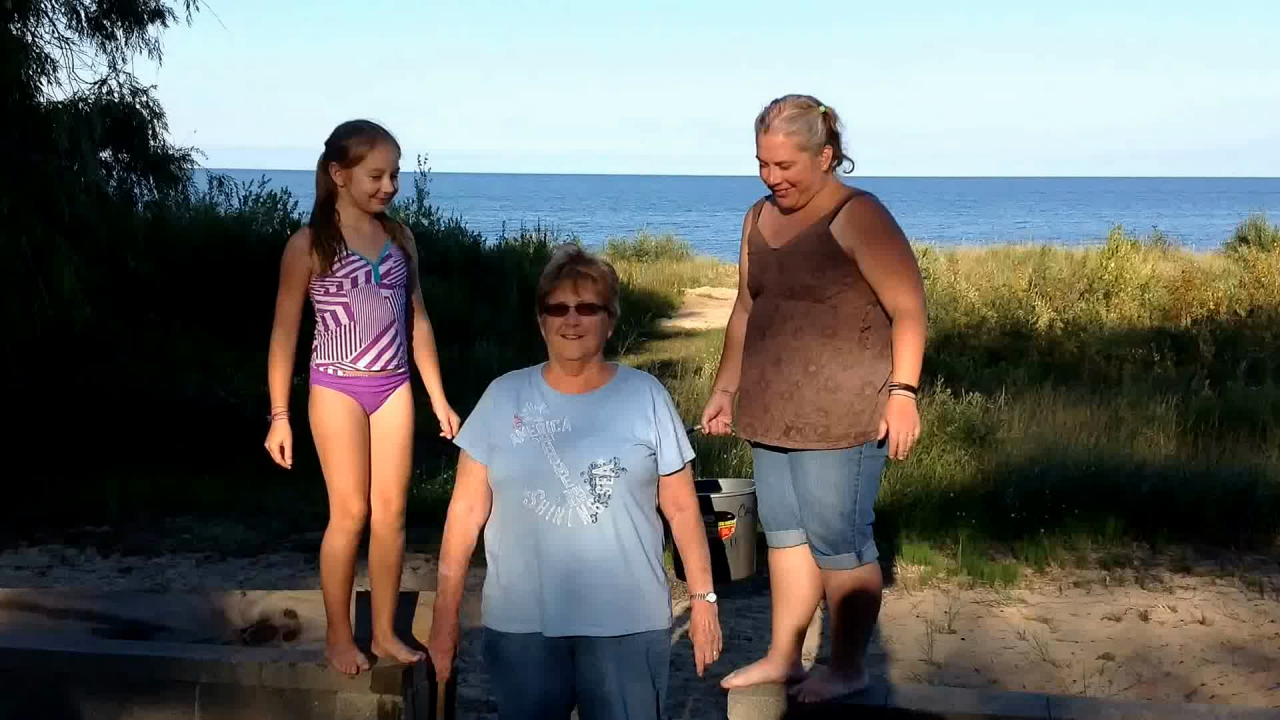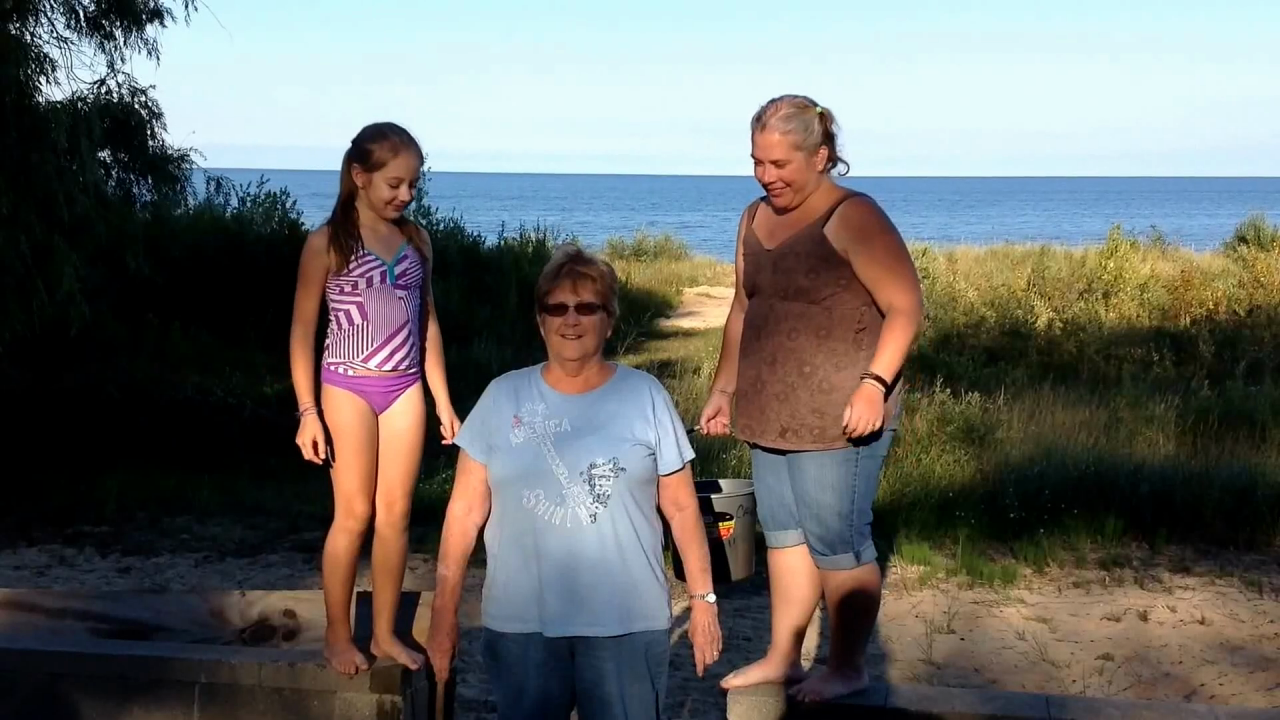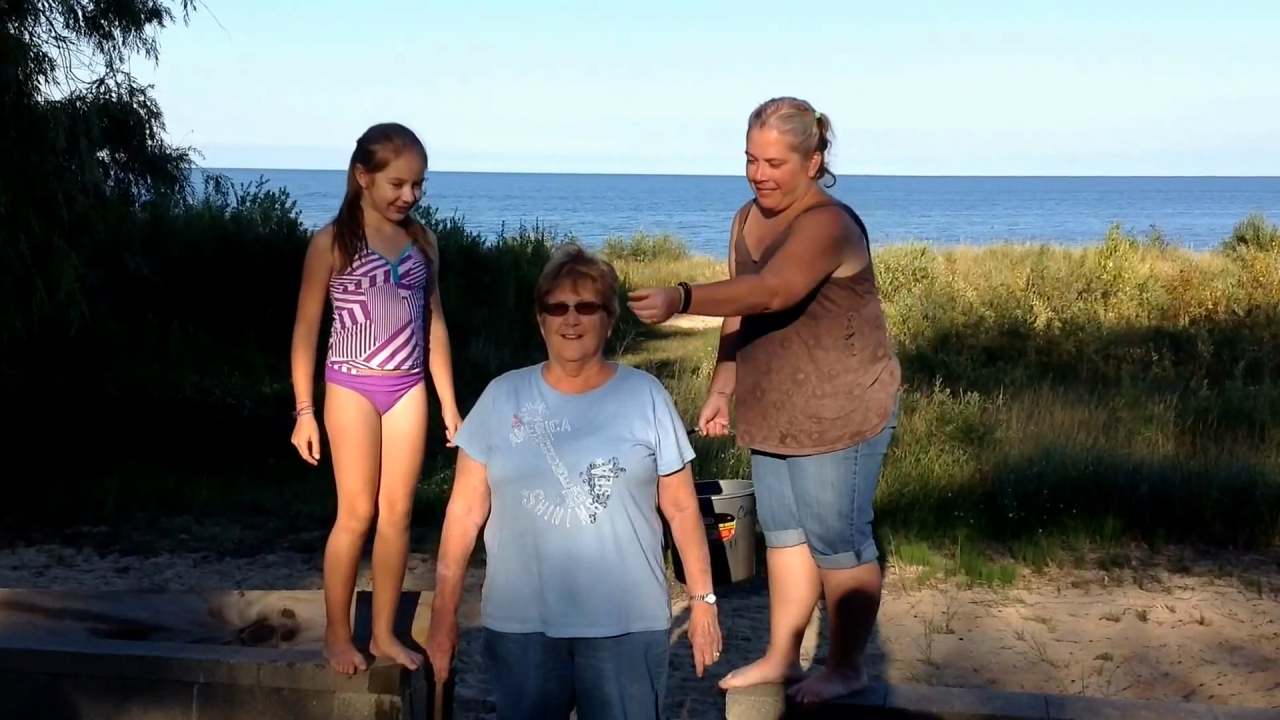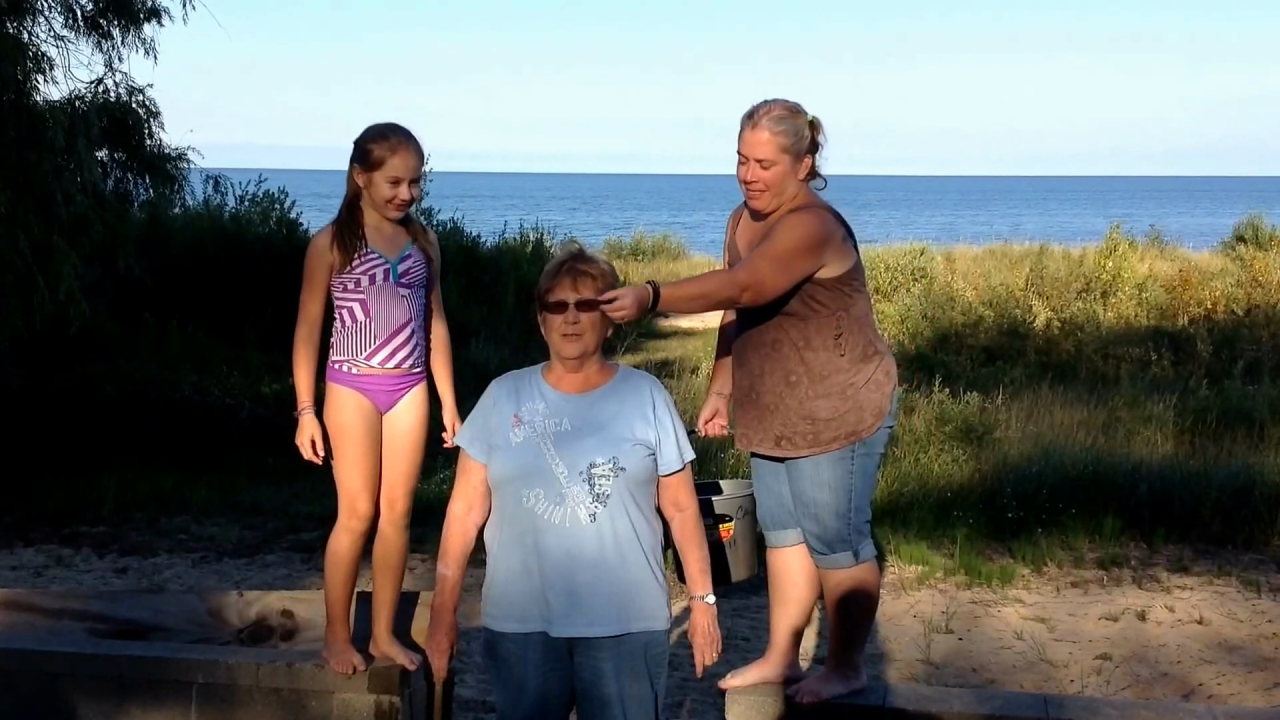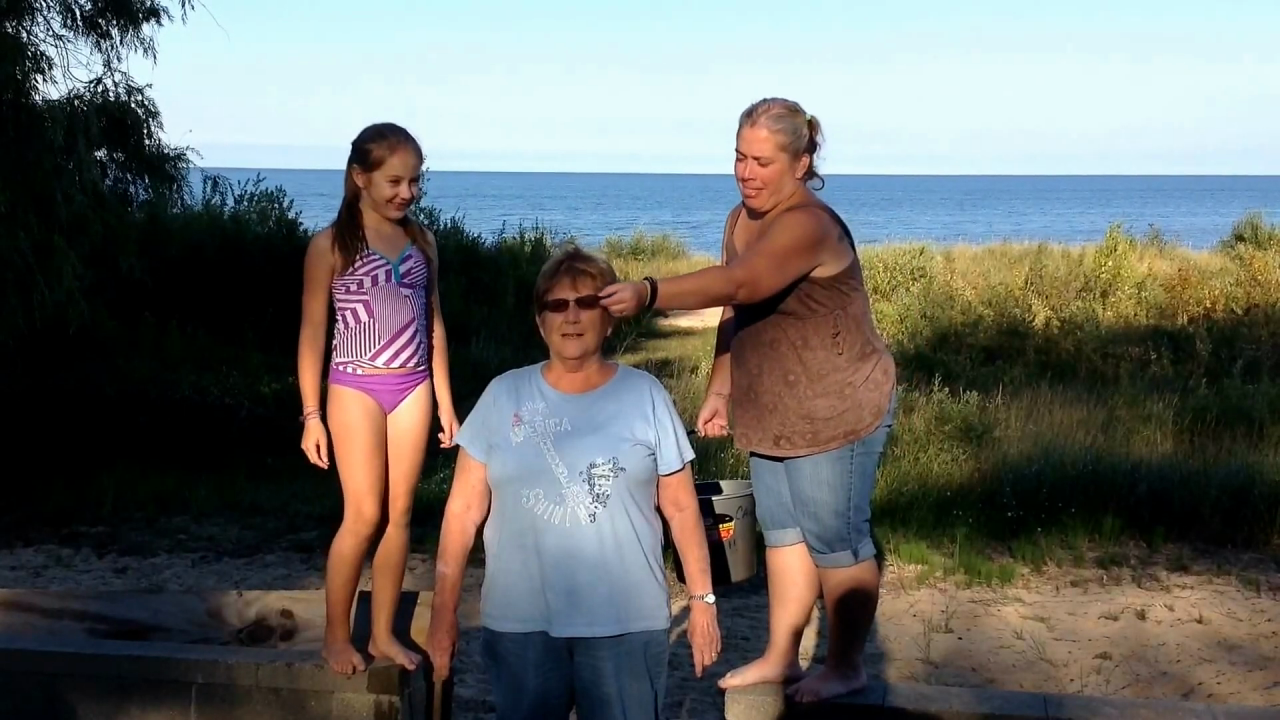
dt=0.5s
person 1, frame 1
left shoulder: (859, 217)
right shoulder: (759, 218)
left elbow: (908, 308)
left wrist: (902, 391)
right wrist: (725, 388)
left hip: (840, 414)
right hip: (775, 411)
left knee: (839, 541)
right knee: (784, 532)
left ankle: (848, 666)
right ankle: (782, 657)
person 1, frame 2
left shoulder: (854, 217)
right shoulder: (755, 218)
left elbow: (904, 307)
left wrist: (875, 383)
right wrist: (723, 389)
left hip: (837, 414)
right hip: (772, 412)
left knee: (837, 541)
right knee: (783, 532)
left ankle: (848, 667)
right ankle: (781, 658)
person 1, frame 3
left shoulder: (828, 224)
right shoulder: (748, 220)
left elbow: (769, 293)
left wrist: (680, 298)
right wrist: (721, 389)
left hip: (840, 413)
right hip: (776, 413)
left knee: (837, 540)
right knee: (783, 532)
left ankle: (846, 666)
right ankle: (781, 657)
person 1, frame 4
left shoulder: (813, 226)
right shoulder: (742, 220)
left elbow: (740, 287)
left wrist: (650, 298)
right wrist: (721, 390)
left hip: (837, 412)
right hip: (774, 412)
left knee: (835, 540)
right knee: (783, 532)
left ankle: (846, 666)
right ankle: (780, 656)
person 1, frame 5
left shoulder: (810, 225)
right shoulder: (741, 220)
left elbow: (738, 284)
left wrist: (647, 293)
right wrist: (720, 390)
left hip: (836, 411)
right hip: (774, 413)
left knee: (835, 539)
right knee: (783, 532)
left ankle: (846, 666)
right ankle: (780, 656)
person 2, frame 1
left shoulder: (399, 237)
right shoulder: (309, 244)
left elbow: (417, 319)
right elbow: (284, 331)
left wrist: (439, 397)
right wrist: (280, 415)
left hip: (394, 388)
right hip: (338, 390)
left knee: (392, 511)
right knee: (350, 513)
left ankle: (384, 631)
right ankle: (338, 635)
person 2, frame 2
left shoulder: (416, 240)
right shoulder: (327, 242)
right elbow: (302, 329)
left wrist: (443, 400)
right wrist: (307, 411)
left hip: (404, 390)
right hip: (348, 389)
left knee: (396, 513)
right knee: (353, 514)
left ankle: (385, 633)
right ankle: (337, 635)
person 2, frame 3
left shoulder: (422, 241)
right shoulder: (332, 242)
right elbow: (306, 328)
left wrist: (449, 401)
right wrist: (304, 410)
left hip: (409, 390)
right hip: (352, 388)
left knee: (398, 512)
right knee: (357, 513)
left ankle: (384, 633)
right ankle: (337, 635)
person 2, frame 4
left shoulder: (423, 241)
right shoulder: (332, 242)
left elbow: (436, 322)
right elbow: (308, 328)
left wrist: (449, 401)
right wrist: (305, 410)
left hip: (409, 389)
right hip: (353, 388)
left knee: (398, 512)
right knee: (356, 513)
left ankle: (383, 633)
right ankle: (336, 635)
person 2, frame 5
left shoulder: (422, 241)
right shoulder: (331, 245)
right elbow: (312, 332)
left wrist: (445, 400)
right wrist: (311, 415)
left hip: (413, 389)
right hip: (356, 389)
left knee: (400, 513)
right knee: (364, 515)
left ankle: (383, 633)
right ankle: (336, 634)
person 3, frame 1
left shoulder: (646, 396)
right shoulder: (503, 397)
left elbow: (681, 508)
right elbow: (466, 511)
left wrist: (702, 598)
right wrist: (446, 613)
left hip: (627, 623)
right hip: (520, 623)
person 3, frame 2
left shoulder: (645, 396)
right shoulder: (502, 397)
left elbow: (680, 507)
right elbow: (465, 511)
left wrist: (702, 598)
right wrist: (444, 612)
left hip: (628, 623)
right hip: (520, 624)
person 3, frame 3
left shoulder: (646, 396)
right shoulder: (502, 397)
left elbow: (681, 508)
right elbow: (465, 511)
left wrist: (702, 599)
right wrist: (444, 612)
left hip: (627, 624)
right hip: (520, 624)
person 3, frame 4
left shoulder: (646, 395)
right shoulder: (503, 396)
left elbow: (681, 507)
right elbow: (466, 509)
left wrist: (702, 599)
right wrist: (443, 610)
left hip: (626, 622)
right hip: (520, 622)
person 3, frame 5
left shoulder: (645, 394)
right shoulder: (503, 395)
left elbow: (681, 505)
right elbow: (464, 506)
left wrist: (702, 597)
right wrist: (444, 609)
left hip: (625, 620)
right hip: (520, 620)
